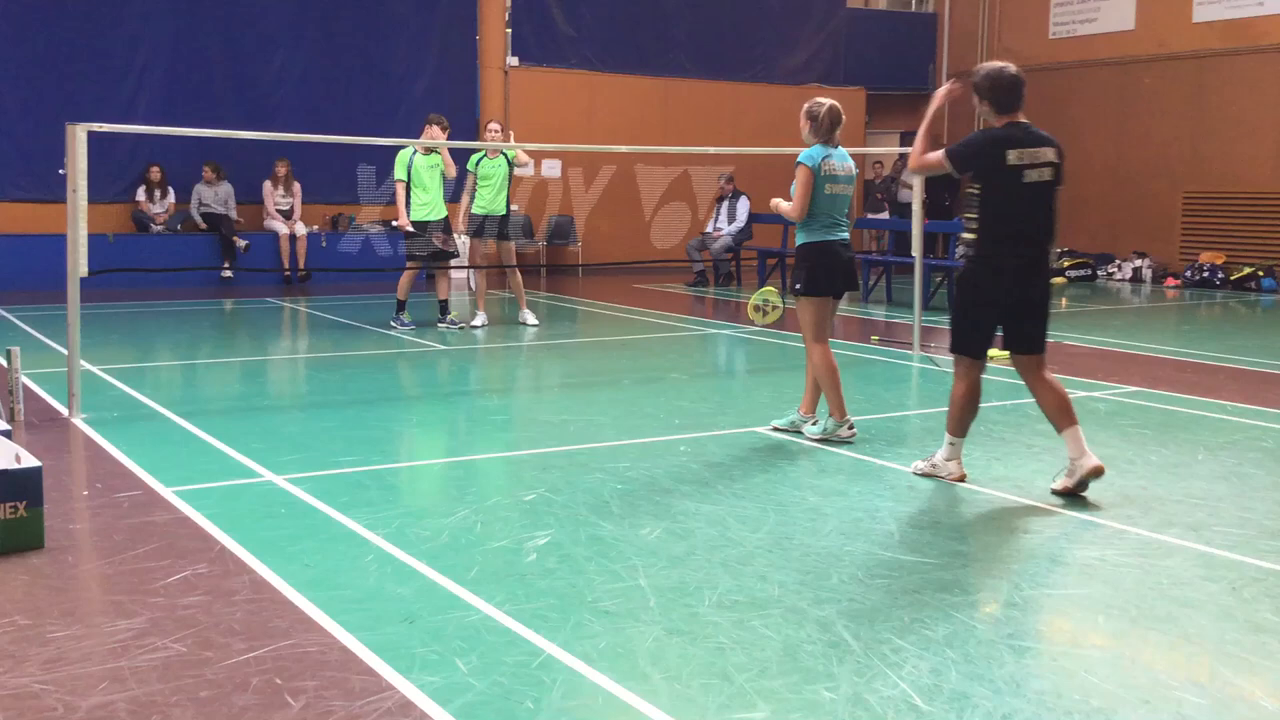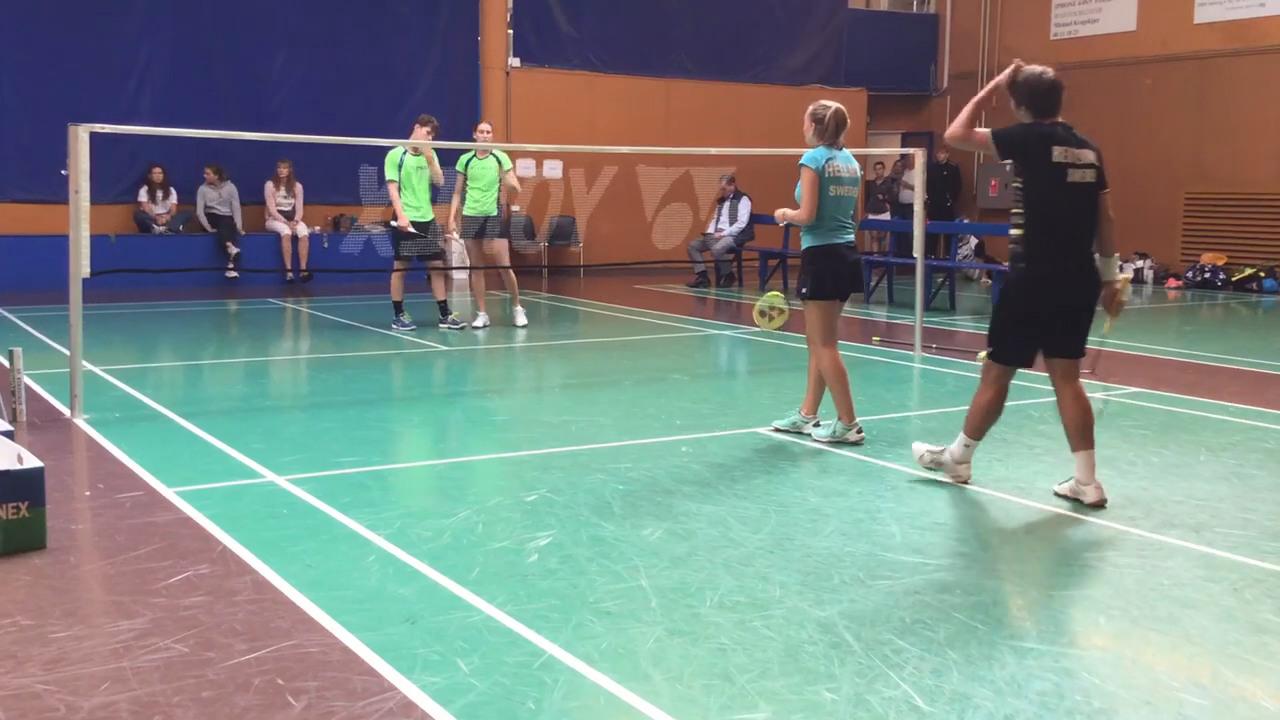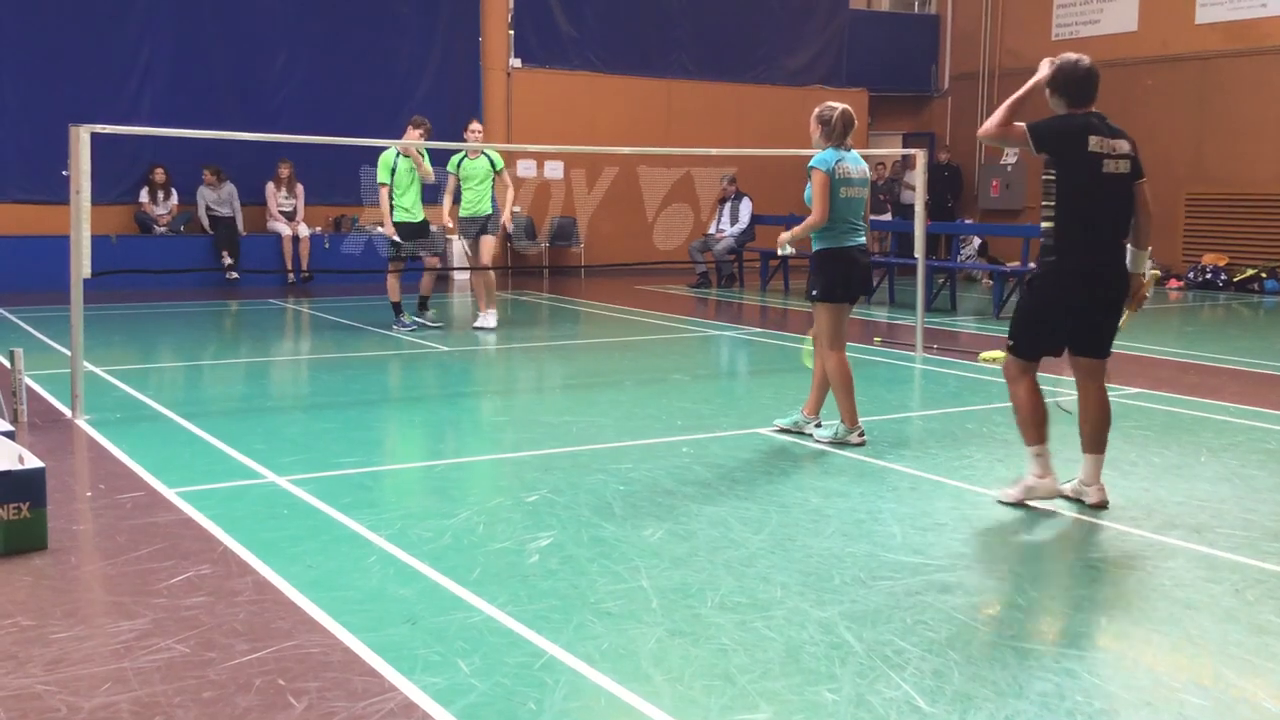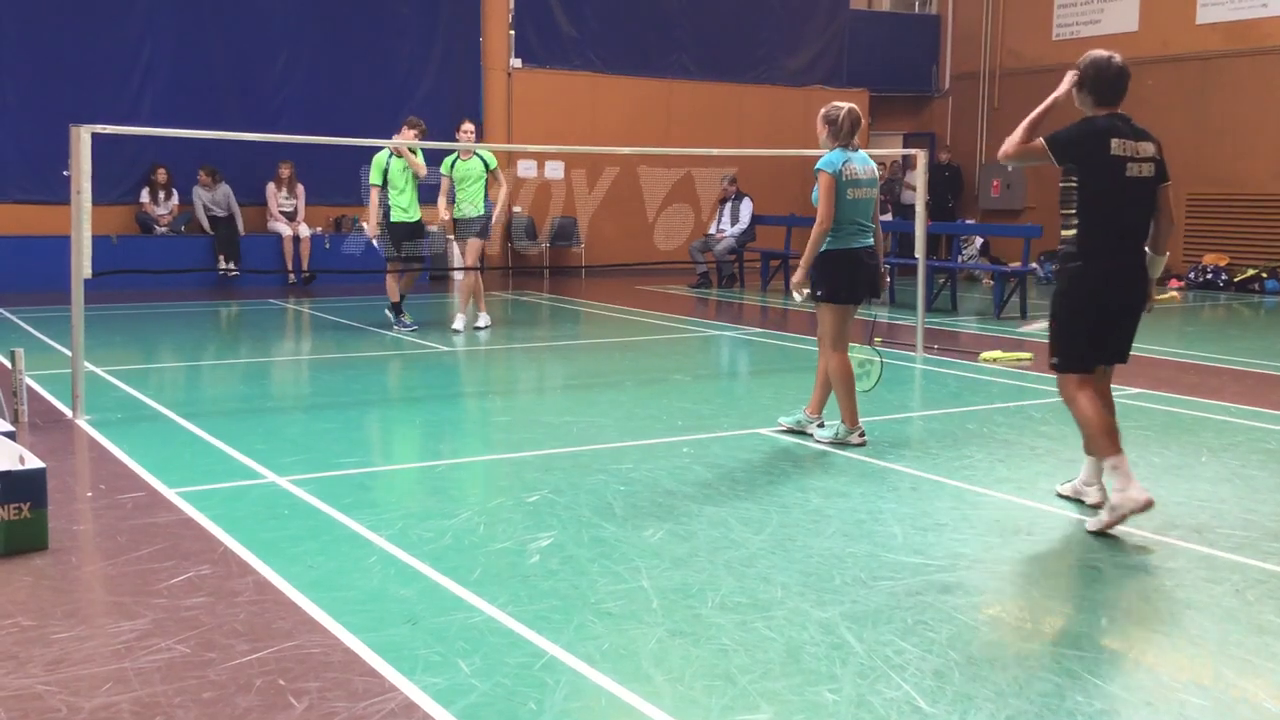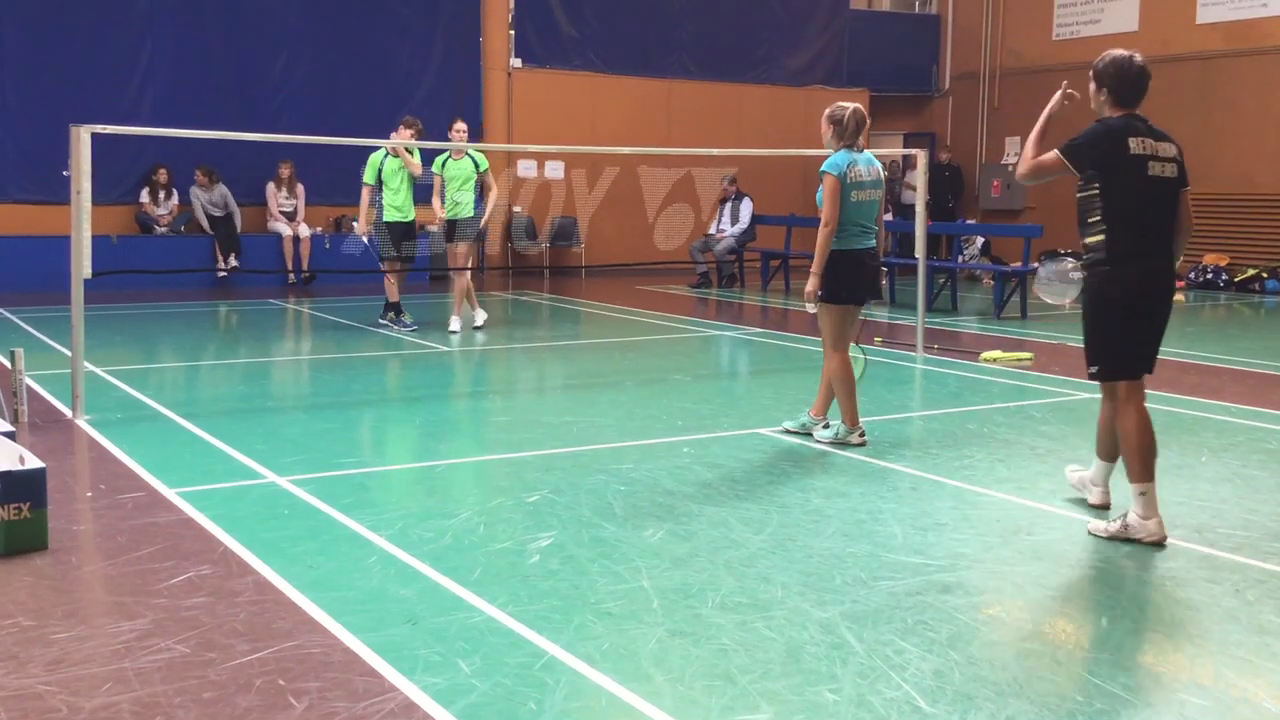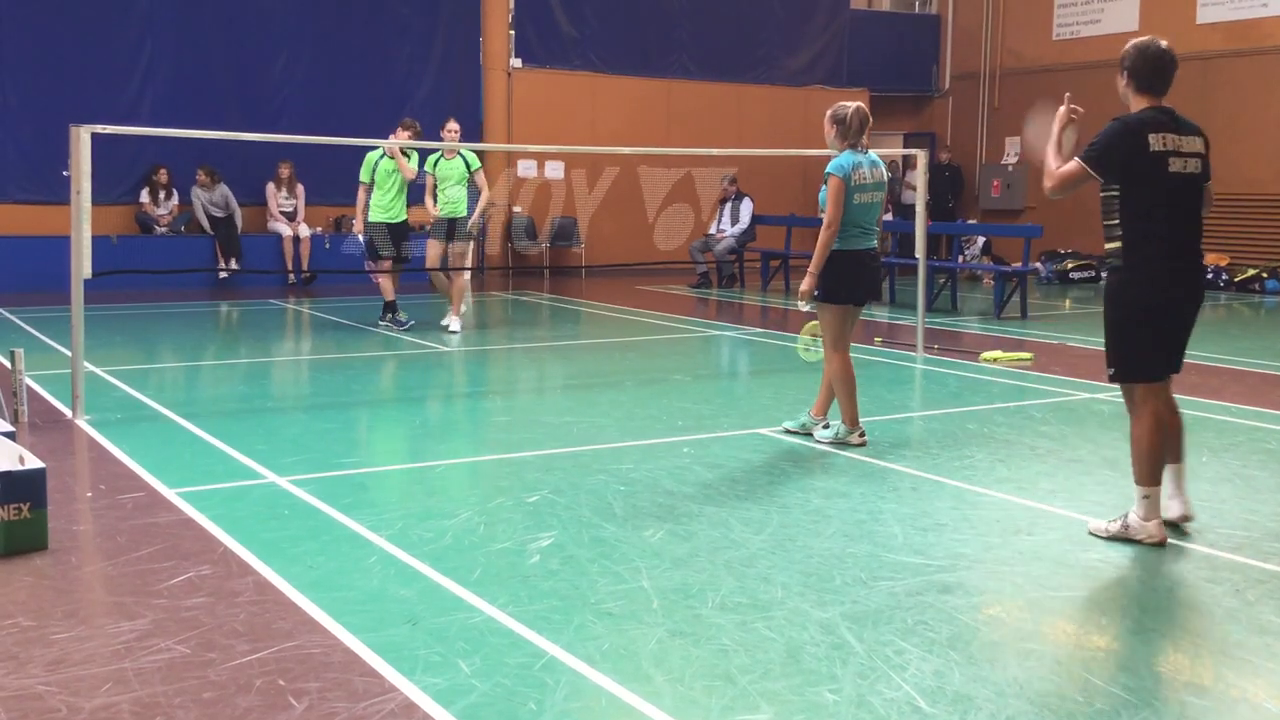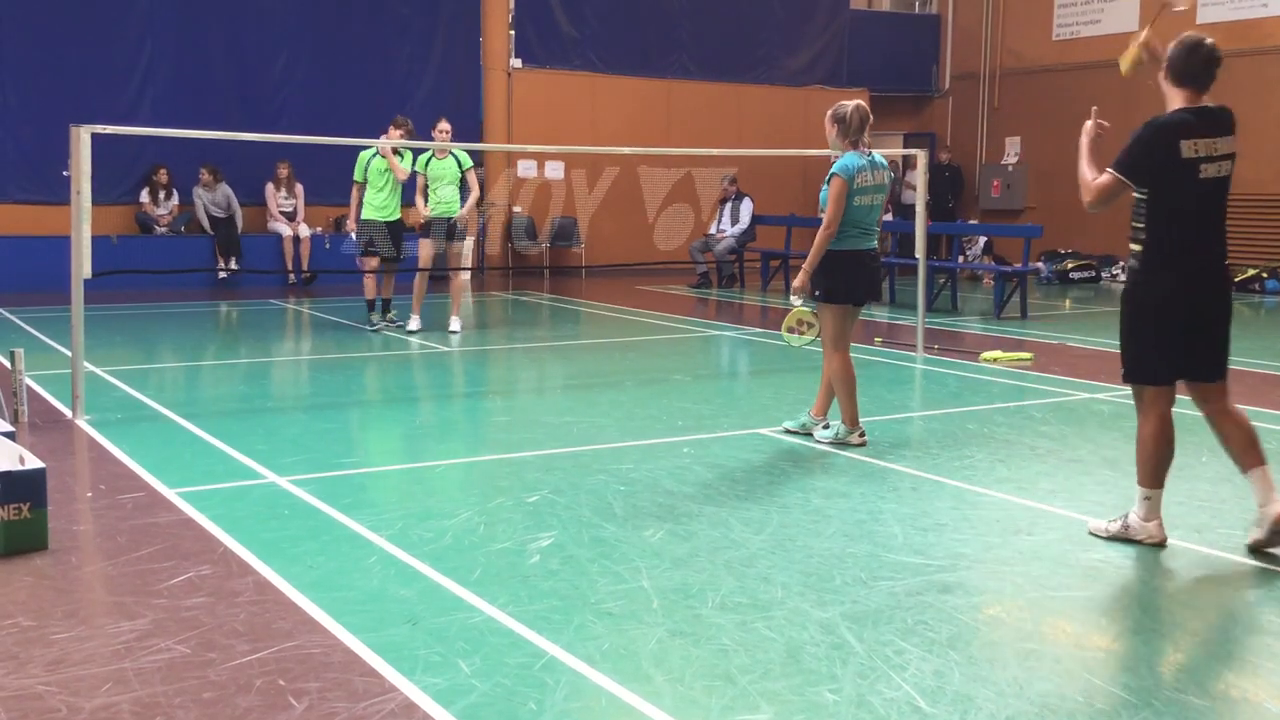
dt=0.2s
person 1, frame 1
left shoulder: (987, 143)
right shoulder: (1047, 146)
left elbow: (917, 164)
right elbow: (1047, 212)
left wrist: (934, 109)
left hip: (986, 274)
right hip: (1033, 274)
left knee: (968, 369)
right knee: (1034, 370)
left ankle: (948, 459)
right ankle: (1081, 459)
person 1, frame 2
left shoulder: (1030, 139)
right shoulder: (1088, 150)
left elbow: (955, 135)
right elbow: (1105, 221)
left wrist: (995, 85)
right wrist: (1109, 276)
left hip: (1034, 279)
right hip: (1080, 279)
left knee: (997, 373)
right knee: (1066, 378)
left ankle: (957, 457)
right ankle: (1085, 481)
person 1, frame 3
left shoulder: (1065, 129)
right shoulder: (1123, 141)
left elbow: (991, 132)
right elbow: (1143, 213)
left wrist: (1033, 83)
right wrist: (1137, 270)
left hip: (1061, 272)
right hip: (1109, 275)
left knee: (1020, 368)
right knee: (1090, 376)
left ankle: (1039, 475)
right ankle: (1091, 481)
person 1, frame 4
left shoulder: (1087, 133)
right shoulder: (1148, 142)
left elbow: (1011, 151)
right elbow: (1166, 217)
left wrist: (1052, 100)
right wrist: (1151, 271)
left hip: (1085, 276)
right hip: (1129, 278)
left knee: (1076, 385)
right knee: (1096, 380)
left ankle: (1125, 488)
right ankle: (1091, 481)
person 1, frame 5
left shoulder: (1104, 135)
right shoulder: (1167, 143)
left elbow: (1028, 169)
right elbow: (1183, 223)
left wrist: (1046, 115)
left hip: (1115, 279)
right hip: (1157, 280)
left knee: (1124, 393)
right knee: (1120, 386)
left ankle: (1144, 516)
right ankle: (1098, 480)
person 1, frame 6
left shoulder: (1125, 131)
right shoulder: (1194, 135)
left elbow: (1055, 183)
left wrist: (1055, 130)
left hip: (1137, 282)
right hip: (1185, 279)
left knee: (1141, 396)
right knee: (1158, 389)
left ankle: (1146, 518)
right ankle: (1177, 495)
person 1, frame 7
left shoulder: (1157, 132)
right shoulder: (1223, 123)
left elbow: (1092, 195)
left wrist: (1086, 141)
right wrist: (1161, 55)
left hip: (1158, 284)
right hip: (1211, 283)
left knee: (1153, 402)
right knee: (1213, 396)
left ankle: (1146, 520)
person 2, frame 1
left shoulder: (810, 157)
right shoulder: (846, 160)
left elbow: (797, 212)
left wrist: (778, 205)
left hip: (816, 254)
right hip: (841, 252)
left knee: (817, 342)
right knee: (815, 339)
left ankle: (840, 420)
right ankle: (806, 414)
person 2, frame 2
left shoulder: (813, 159)
right shoulder: (850, 161)
left elbow: (807, 215)
left wrist: (783, 213)
left hip: (822, 257)
right hip: (846, 255)
left knee: (825, 345)
right knee: (816, 340)
left ankle: (848, 423)
right ankle: (807, 415)
person 2, frame 3
left shoulder: (823, 161)
right shoulder: (859, 162)
left elbow: (819, 219)
left wrist: (790, 235)
left hip: (832, 259)
right hip: (857, 257)
left knee: (832, 347)
right knee: (822, 340)
left ankle: (850, 426)
right ankle: (809, 415)
person 2, frame 4
left shoulder: (830, 163)
right shoulder: (868, 163)
left elbow: (824, 223)
right elbow: (875, 221)
left wrist: (803, 266)
right wrist: (879, 263)
left hip: (839, 260)
right hip: (864, 258)
left knee: (835, 347)
right knee: (828, 342)
left ankle: (851, 427)
right ankle: (812, 415)
person 2, frame 5
left shoulder: (835, 165)
right shoulder: (874, 164)
left elbow: (829, 225)
right elbow: (879, 221)
left wrist: (815, 274)
right wrist: (877, 263)
left hip: (841, 261)
right hip: (867, 261)
left knee: (835, 348)
right knee: (834, 344)
left ankle: (851, 427)
right ankle: (817, 416)
person 2, frame 6
left shoulder: (840, 166)
right shoulder: (878, 164)
left elbow: (831, 227)
left wrist: (811, 273)
left hip: (841, 262)
right hip: (867, 261)
left knee: (836, 349)
right knee: (836, 345)
left ankle: (851, 427)
right ankle: (817, 417)
person 2, frame 7
left shoulder: (844, 167)
right shoulder: (881, 165)
left elbow: (830, 227)
left wrist: (805, 271)
left hip: (839, 263)
right hip: (867, 261)
left knee: (837, 349)
right knee: (834, 345)
left ankle: (851, 427)
right ankle: (817, 416)
person 3, frame 1
left shoulder: (440, 154)
right shoulder: (406, 155)
left elbow: (452, 174)
right elbow: (400, 188)
left wrist: (441, 145)
right wrist: (402, 216)
left hip: (440, 219)
right hip: (417, 220)
left knee: (443, 268)
right knee: (412, 268)
left ankle: (444, 315)
right ankle: (399, 314)
person 3, frame 2
left shoulder: (429, 154)
right shoulder: (395, 155)
left elbow: (439, 181)
right elbow: (392, 188)
left wrist: (427, 156)
right wrist: (401, 216)
left hip: (428, 220)
right hip: (407, 220)
left knee: (438, 267)
right knee: (401, 267)
left ankle: (444, 315)
right ankle: (398, 316)
person 3, frame 3
left shoulder: (421, 154)
right shoulder: (388, 157)
left elbow: (430, 178)
right elbow: (384, 192)
left wrist: (414, 155)
right wrist: (387, 223)
left hip: (419, 219)
right hip: (398, 220)
left knee: (433, 264)
right knee: (396, 268)
left ankle: (423, 310)
right ankle: (399, 316)
person 3, frame 4
left shoulder: (415, 153)
right shoulder: (382, 158)
left elbow: (422, 172)
right elbow: (374, 192)
left wrist: (404, 150)
right wrist: (372, 223)
left hip: (415, 219)
right hip: (395, 220)
left knee: (414, 267)
right knee: (394, 268)
left ankle: (394, 306)
right ankle: (399, 315)
person 3, frame 5
left shoulder: (412, 153)
right shoulder: (377, 157)
left elbow: (417, 171)
right elbow: (366, 190)
left wrist: (401, 149)
right wrist: (362, 221)
left hip: (408, 219)
right hip: (388, 220)
left knee: (401, 268)
right knee: (391, 268)
left ankle: (387, 311)
right ankle: (398, 315)
person 3, frame 6
left shoulder: (411, 156)
right shoulder: (373, 156)
left elbow: (409, 176)
right elbow: (363, 190)
left wrist: (396, 152)
right wrist: (358, 220)
left hip: (399, 220)
right hip: (376, 220)
left knee: (395, 268)
right knee: (384, 267)
left ankle: (386, 313)
right ankle: (395, 313)
person 3, frame 7
left shoulder: (405, 155)
right shoulder: (366, 156)
left elbow: (402, 176)
right elbow: (357, 189)
left wrist: (389, 152)
right wrist: (351, 218)
left hip: (393, 219)
right hip: (369, 218)
left knee: (390, 267)
right knee: (371, 265)
left ankle: (386, 312)
right ankle: (372, 313)
person 4, frame 1
left shoulder: (508, 157)
right shoulder: (475, 159)
left elbow: (525, 161)
right elbow: (468, 191)
left wrist: (512, 144)
right wrist: (461, 216)
left hip: (501, 215)
right hip: (477, 215)
left knee: (511, 266)
right knee: (478, 266)
left ankle: (524, 311)
right ankle: (480, 313)
person 4, frame 2
left shoulder: (501, 158)
right shoulder: (465, 160)
left elbow: (517, 188)
right elbow: (457, 193)
left wrist: (509, 182)
right wrist: (451, 218)
left hip: (494, 216)
right hip: (469, 217)
left knee: (504, 266)
right knee: (475, 267)
left ankle: (517, 308)
right ankle: (481, 313)
person 4, frame 3
left shoulder: (493, 157)
right shoulder: (456, 160)
left elbow: (509, 188)
right elbow: (449, 193)
left wrist: (507, 211)
right wrist: (445, 214)
left hip: (488, 215)
right hip: (466, 217)
left knee: (485, 265)
right knee: (474, 268)
left ankle: (491, 310)
right ankle: (483, 313)
person 4, frame 4
left shoulder: (485, 157)
right shoulder: (449, 162)
left elbow: (502, 186)
right elbow: (443, 195)
left wrist: (497, 211)
right wrist: (442, 211)
left hip: (480, 217)
right hip: (459, 218)
left knee: (469, 266)
right knee: (473, 269)
left ankle: (461, 315)
right ankle: (483, 314)
person 4, frame 5
left shoulder: (477, 158)
right shoulder: (440, 161)
left elbow: (493, 189)
right elbow: (436, 195)
left wrist: (486, 215)
right wrist: (438, 211)
left hip: (469, 219)
right hip: (448, 219)
left knee: (460, 269)
right knee: (457, 271)
left ankle: (456, 317)
right ankle: (477, 311)
person 4, frame 6
left shoulder: (469, 158)
right shoulder: (432, 160)
left elbow: (484, 191)
right elbow: (429, 193)
left wrist: (476, 216)
right wrist: (431, 209)
left hip: (461, 218)
right hip: (440, 219)
left knee: (458, 270)
right knee: (432, 268)
left ankle: (455, 317)
right ankle: (455, 305)
person 4, frame 7
left shoulder: (461, 157)
right shoulder: (423, 159)
left elbow: (475, 190)
right elbow: (419, 193)
left wrist: (466, 210)
right wrist: (422, 210)
left hip: (454, 219)
right hip: (431, 219)
left knee: (455, 270)
right knee: (423, 269)
left ankle: (455, 317)
right ankle: (415, 316)
